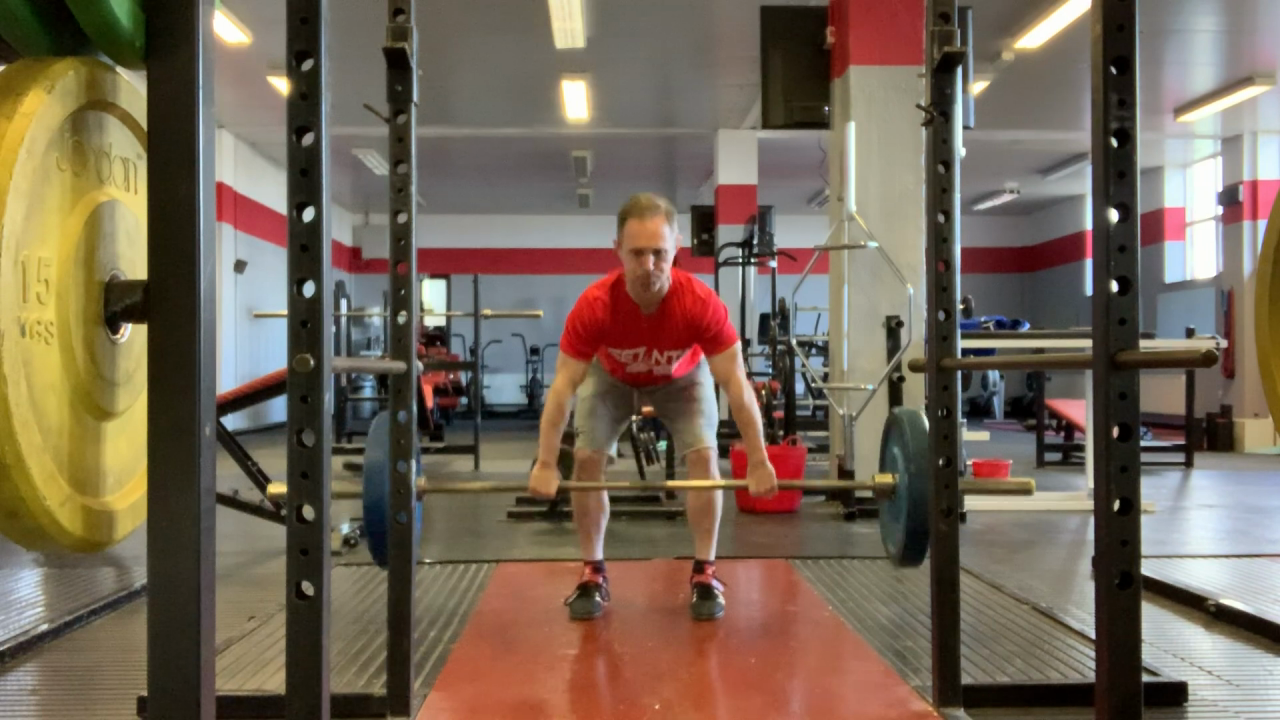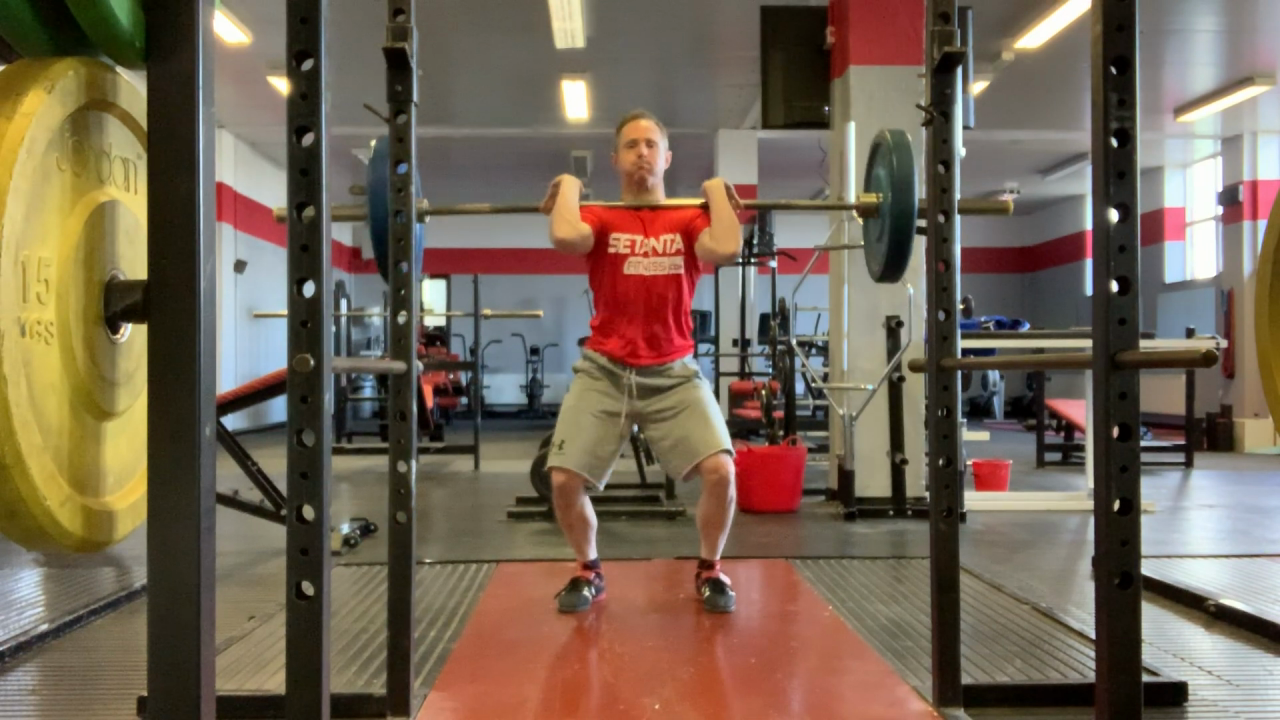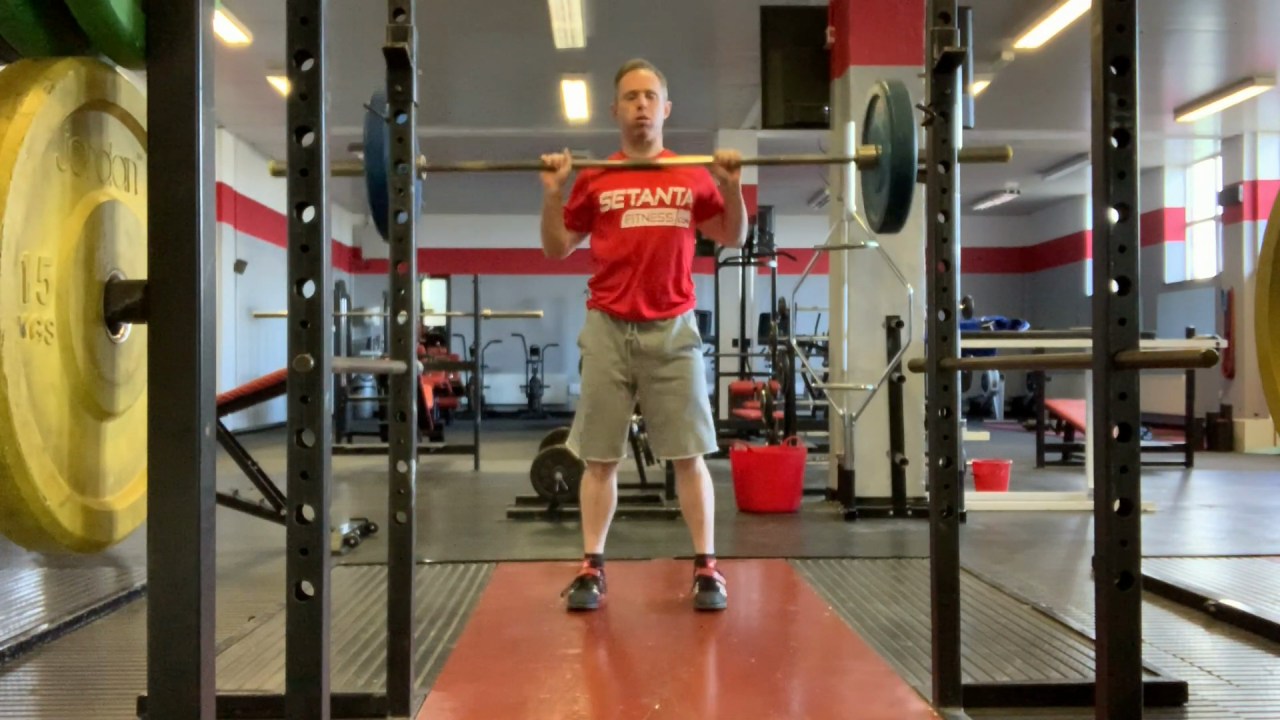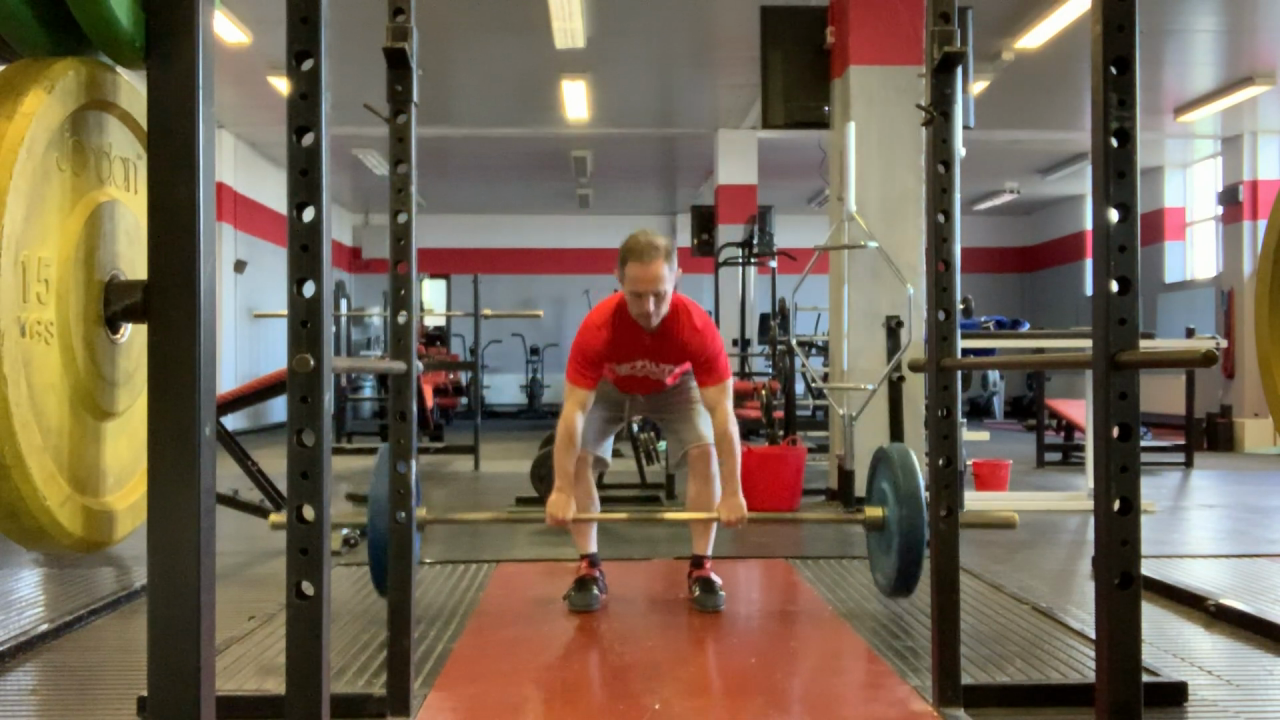
dt=1s
person 1, frame 1
left shoulder: (700, 303)
right shoulder: (594, 305)
left elbow: (736, 385)
right elbow: (564, 385)
left wrist: (758, 462)
right wrist: (545, 464)
left hip: (682, 378)
right hip: (612, 378)
left knee: (703, 456)
right knee: (587, 458)
left ankle: (704, 573)
right ankle: (593, 574)
person 1, frame 2
left shoulder: (691, 220)
right shoulder: (598, 219)
left elbow: (727, 250)
right elbow: (564, 238)
left wrist: (718, 197)
right wrist: (568, 191)
left hip: (673, 373)
right hip: (603, 371)
left knee: (720, 470)
right knee: (562, 479)
left ankle: (709, 570)
right ankle: (588, 570)
person 1, frame 3
left shoulder: (694, 172)
right shoulder: (593, 176)
left elbow: (733, 236)
right elbow: (556, 247)
left wrist: (729, 180)
right wrist: (552, 188)
left hip: (672, 329)
right hip: (608, 329)
left knee: (688, 454)
right knee: (600, 457)
left ankle: (705, 567)
right ankle: (592, 567)
person 1, frame 4
left shoulder: (697, 326)
right shoulder: (598, 327)
left elbow: (722, 414)
right elbow: (574, 412)
left wrist: (733, 493)
right wrist: (561, 491)
left hip: (675, 387)
right hip: (609, 387)
left knee: (704, 454)
right knee: (579, 459)
left ankle: (701, 568)
right ankle: (589, 569)
